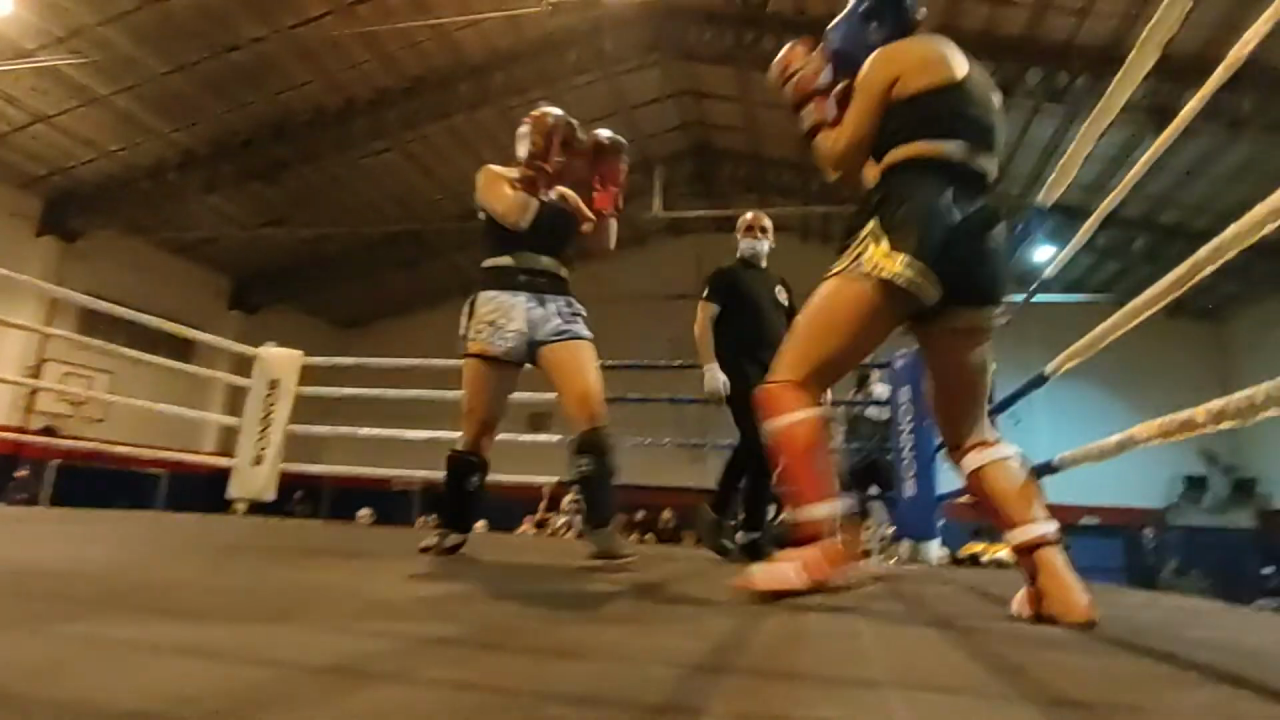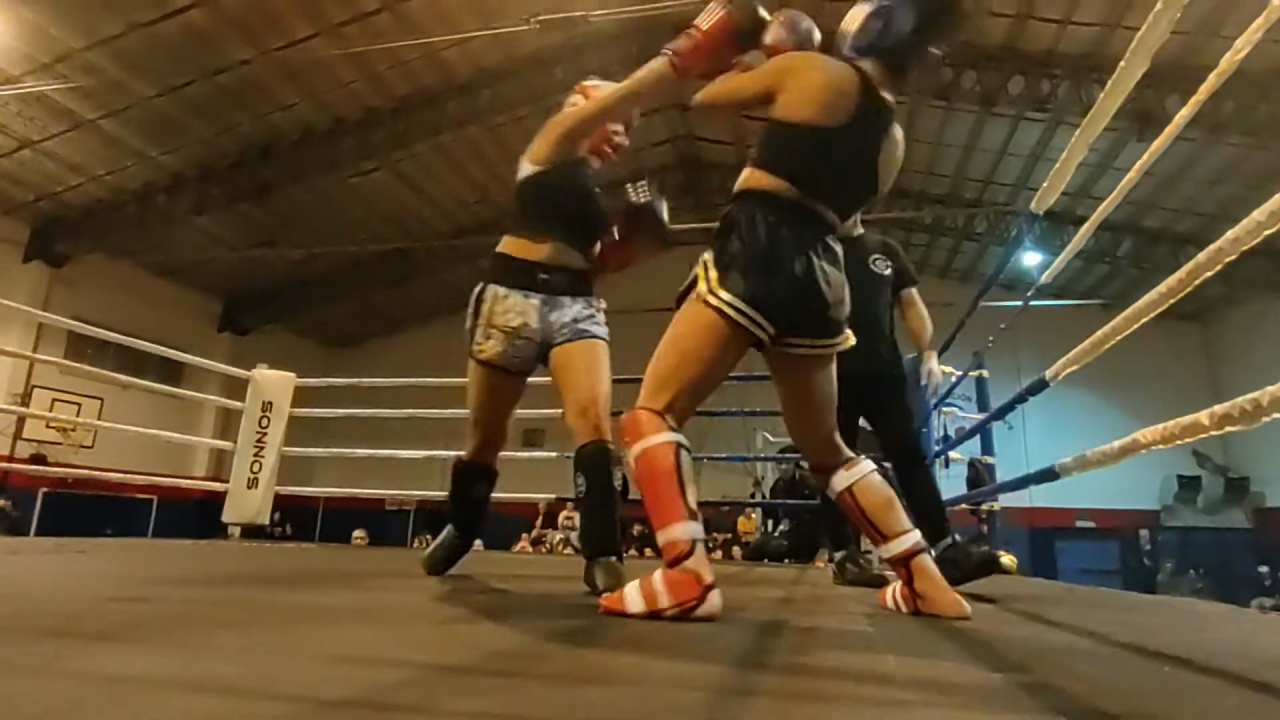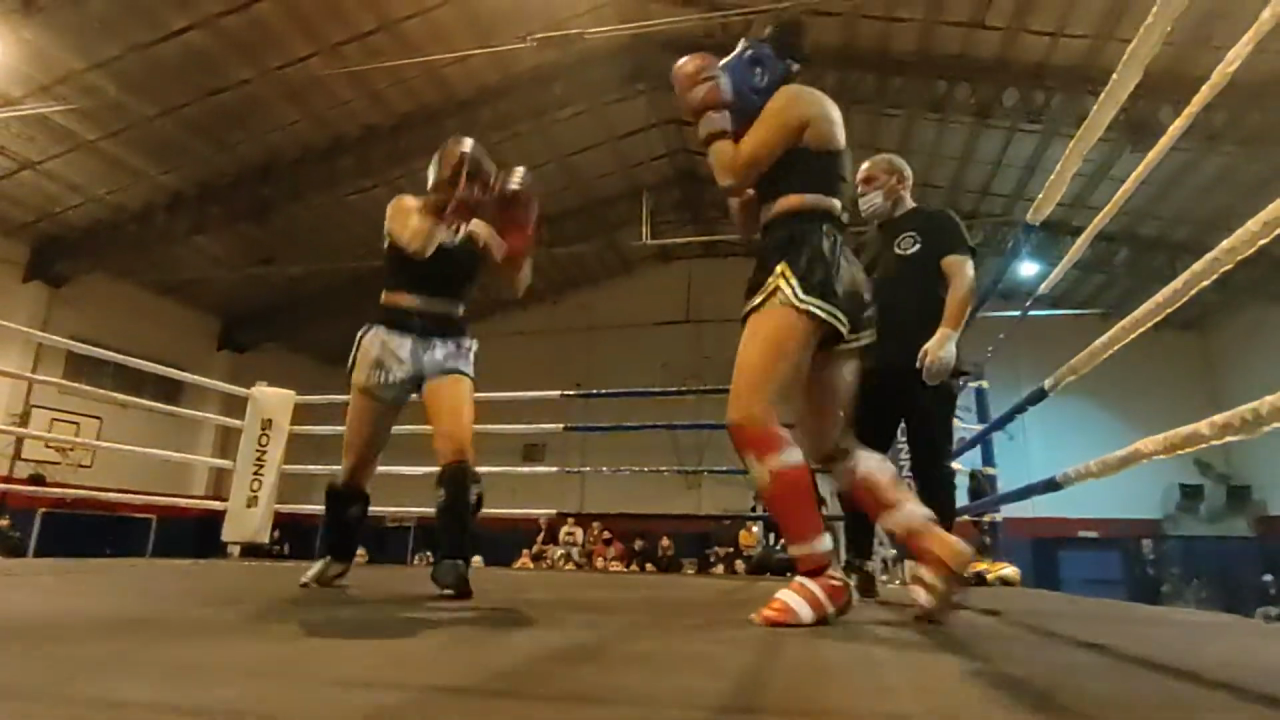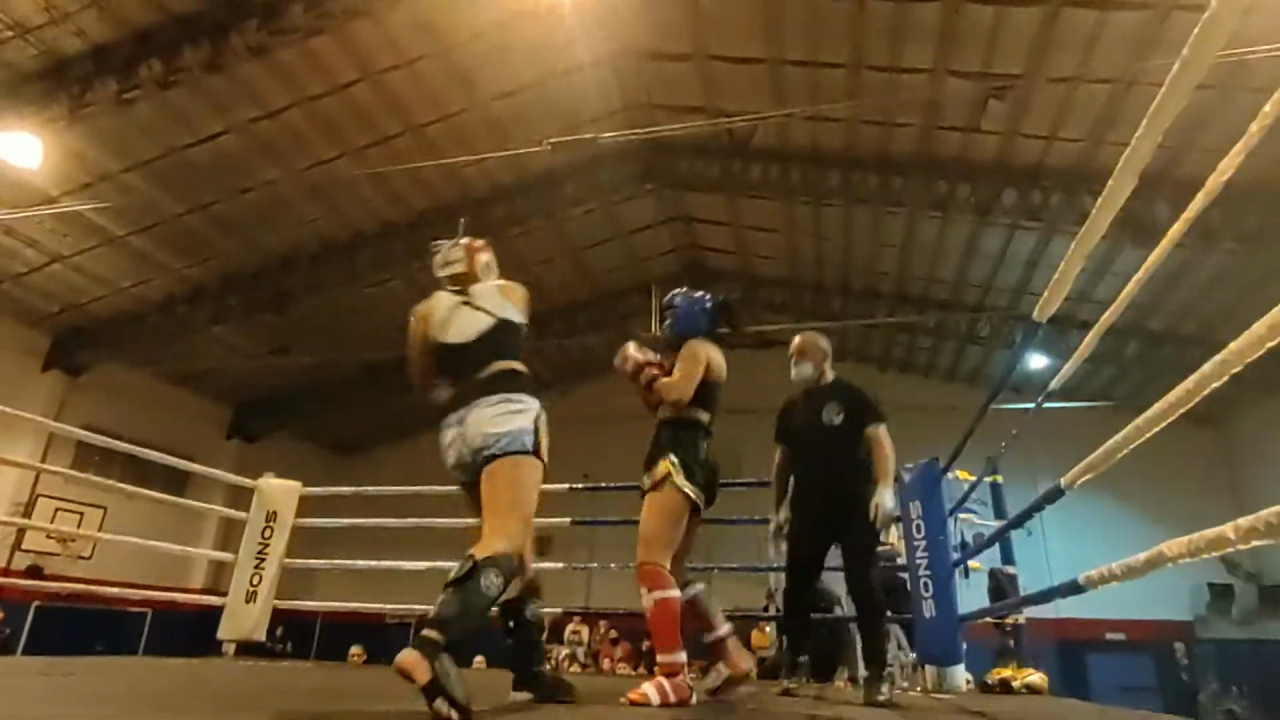
dt=1s
person 1, frame 1
left shoulder: (890, 58)
right shoulder: (976, 80)
left elbow: (840, 161)
left wrist: (811, 105)
right wrist: (843, 110)
left hip: (913, 235)
right hip: (978, 242)
left knee: (790, 381)
right knee: (967, 431)
left ankle: (825, 542)
right ankle: (1055, 581)
person 1, frame 2
left shoulder: (807, 68)
right shoulder: (892, 139)
left elbow: (711, 97)
left wrist: (777, 60)
left hip: (747, 261)
right hip: (814, 280)
left knee: (650, 413)
right knee: (826, 447)
left ankle: (686, 574)
right ankle: (928, 582)
person 1, frame 3
left shoulder: (792, 97)
right shoulder: (817, 115)
left elbow: (732, 173)
right elbow: (753, 212)
left wrist: (711, 115)
left hip: (799, 268)
right hip: (829, 273)
left knee: (748, 416)
right knee: (831, 438)
left ankle: (820, 575)
right ankle: (935, 546)
person 1, frame 4
left shoulder: (698, 349)
right shoulder: (691, 357)
left elbow: (675, 396)
right elbow: (665, 408)
left wrist: (647, 370)
right wrist: (647, 376)
left hip: (678, 460)
right hip: (686, 465)
left knee: (651, 565)
right knee: (672, 571)
left ankle: (673, 677)
right ankle: (732, 655)
person 2, frame 1
left shoulder: (567, 198)
right shoulder: (494, 177)
left elbow: (602, 244)
right elbow: (516, 216)
left wrist: (608, 179)
right wrist: (540, 161)
left hip: (559, 309)
right hip: (501, 304)
left knee: (590, 411)
right knee: (478, 426)
left ankle: (600, 526)
right ankle: (455, 524)
person 2, frame 2
left shoulder: (597, 194)
right shoulder: (556, 143)
left elbow: (602, 265)
right elbow: (618, 98)
left wrist: (639, 234)
left hip: (576, 306)
right hip: (514, 298)
left knee: (594, 427)
right knee: (486, 437)
left ankle: (603, 559)
right ankle: (461, 530)
person 2, frame 3
left shoulder: (480, 232)
right shoulder: (407, 208)
left elbow: (516, 283)
right elbow: (418, 247)
left wrist: (520, 223)
right wrist: (445, 195)
left hip: (448, 346)
right hip: (392, 341)
left knee: (457, 450)
right knee: (356, 464)
left ankle: (450, 563)
right ankle: (336, 555)
person 2, frame 4
left shoulder: (426, 311)
right shoulder: (512, 292)
left elbow: (427, 386)
left hip: (458, 429)
right hip: (510, 413)
left knee: (515, 547)
right knee: (501, 544)
left ankle: (531, 670)
right ankle: (431, 646)
person 3, frame 1
left shoulder: (779, 285)
right shoulder: (725, 277)
right elbow: (703, 323)
right wrist: (711, 367)
right hip: (737, 376)
left knee: (765, 454)
right knee: (758, 444)
left ankle: (752, 535)
right ankle: (716, 515)
person 3, frame 2
left shoulder: (882, 249)
left elbow: (910, 302)
left wrist: (929, 353)
left hip: (884, 371)
right hip: (834, 374)
left knee: (910, 456)
left ankle: (947, 549)
right ankle: (847, 555)
person 3, frame 3
left shoulder: (935, 225)
right shoulder: (867, 249)
left elbow: (962, 277)
left wrist: (945, 334)
left hip: (925, 366)
right hip: (875, 370)
left knee: (931, 467)
right ankle: (860, 564)
person 3, frame 4
left shoulder: (852, 397)
right shoulder: (791, 409)
left elbow: (880, 441)
right elbow: (783, 463)
left wrist: (884, 488)
right wrist: (779, 510)
left hip: (855, 510)
right hip: (808, 513)
left knee: (862, 585)
right knee: (797, 588)
left ankle: (876, 674)
right ankle: (794, 664)
